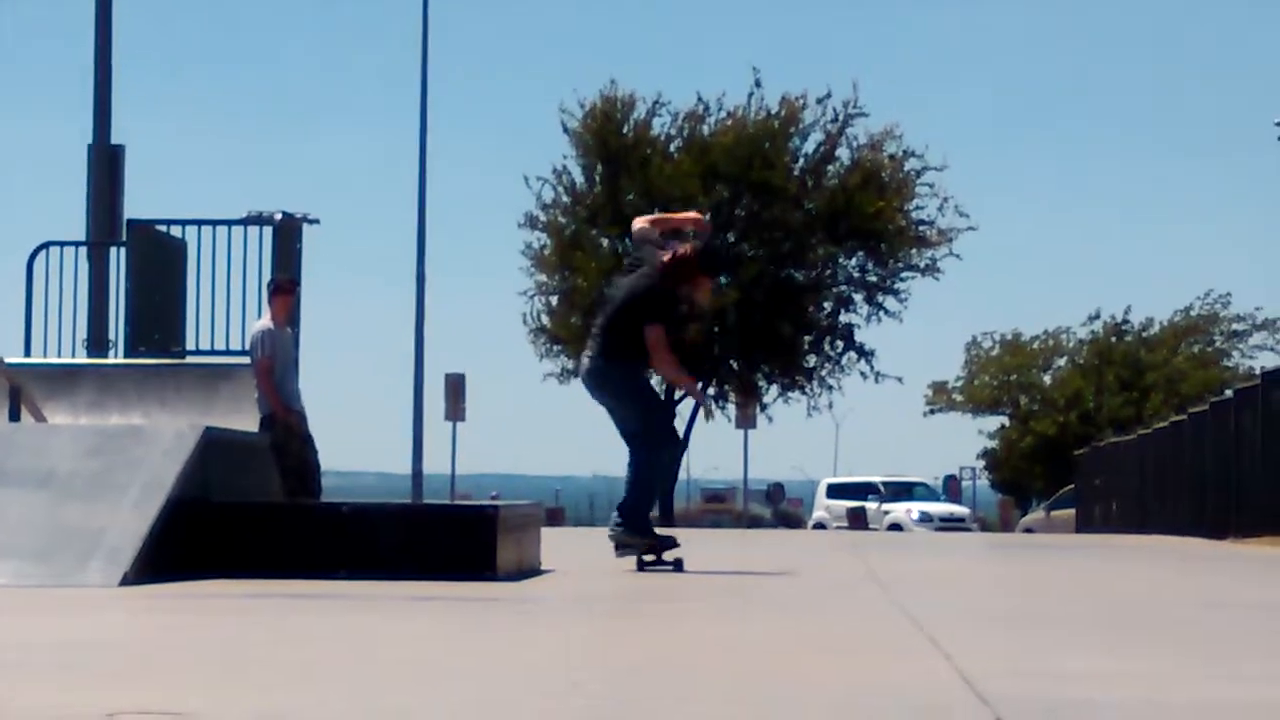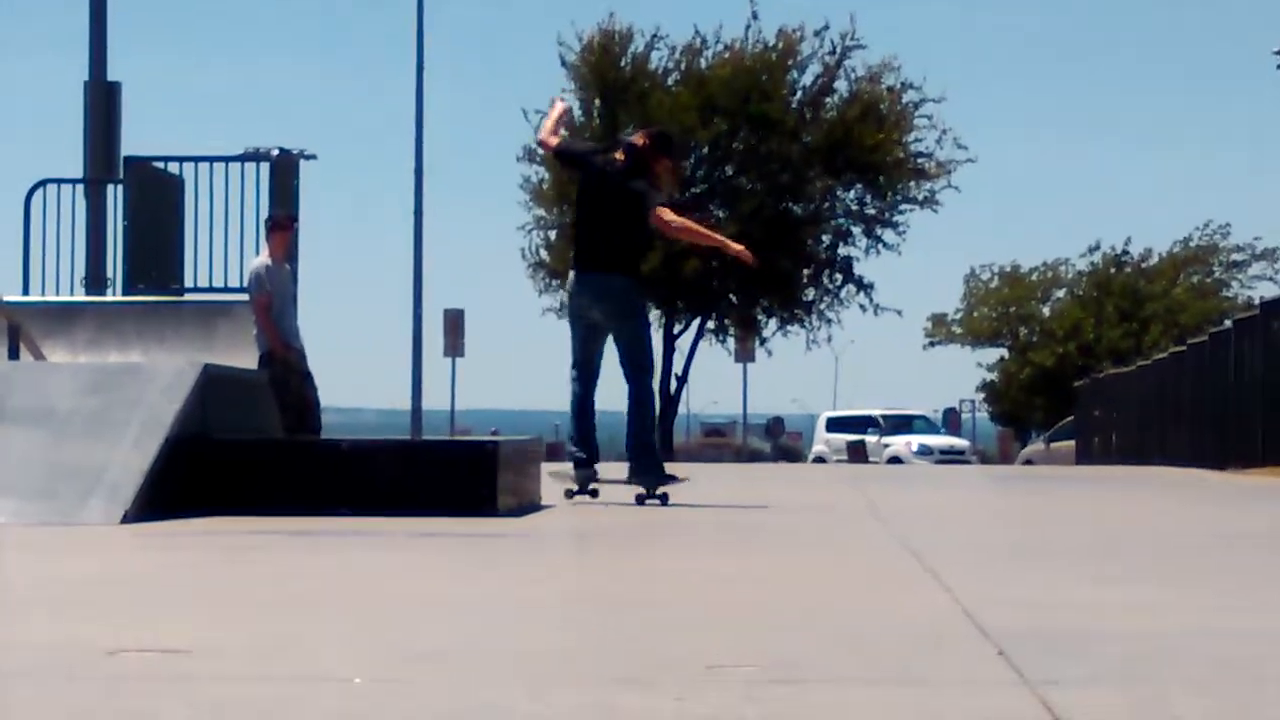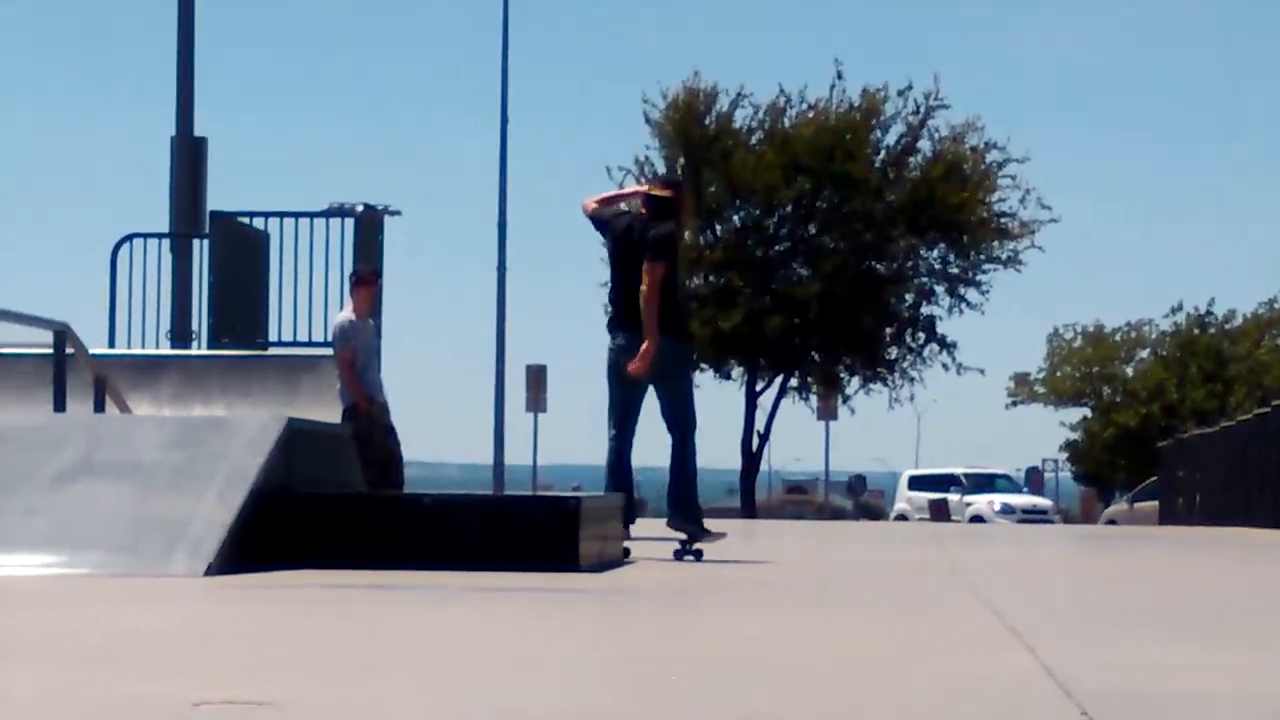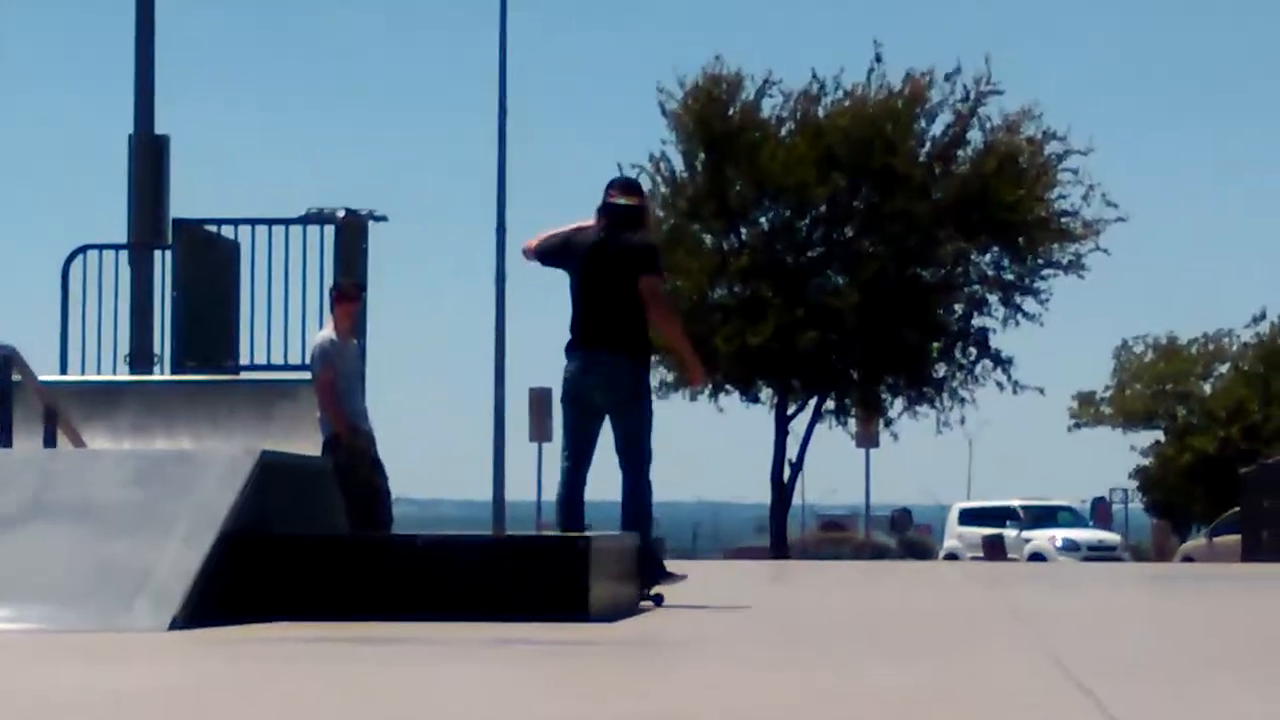
dt=0.4s
person 1, frame 1
left shoulder: (656, 264)
right shoulder: (660, 289)
left elbow: (640, 225)
right elbow: (658, 354)
left wrist: (682, 221)
right wrist: (693, 388)
left hip: (600, 364)
right hip: (615, 368)
left knee: (649, 444)
right knee: (666, 445)
left ankle: (632, 528)
right ankle: (630, 523)
person 1, frame 2
left shoulder: (596, 160)
right shoulder: (639, 186)
left elbow: (546, 140)
right elbow: (669, 222)
left wrist: (557, 111)
right wrist: (727, 245)
left hip: (581, 286)
right hip: (620, 290)
left knee: (583, 377)
right knee: (639, 379)
left ankle: (583, 460)
right ankle: (645, 466)
person 1, frame 3
left shoulder: (621, 224)
right shoulder: (664, 232)
left elbow: (590, 205)
right elbow: (650, 285)
left wrist: (635, 191)
right wrist: (651, 341)
left hip: (622, 343)
right hip: (665, 344)
left knee: (620, 436)
right knee: (682, 434)
left ankle: (619, 519)
right ankle: (684, 512)
person 1, frame 4
left shoulder: (580, 242)
right shoulder: (640, 246)
left elbow: (530, 249)
right elbow: (655, 304)
right wrist: (689, 359)
left hip: (580, 366)
right hip: (625, 368)
left knee: (573, 469)
right knee: (635, 471)
right ankle: (642, 564)
person 2, frame 1
left shoulder: (287, 331)
right shoulder: (263, 331)
right elbow: (263, 376)
left wrist: (296, 411)
right wrist: (282, 413)
left hip: (293, 413)
right hip: (277, 416)
left knee: (308, 469)
right knee: (286, 474)
person 2, frame 2
left shoulder: (285, 268)
right shoulder: (261, 268)
right elbow: (261, 313)
left wrist: (296, 347)
right wrist: (281, 350)
left hip: (293, 350)
right hip: (276, 353)
left knee: (308, 406)
right knee: (286, 410)
person 2, frame 3
left shoulder: (370, 323)
right shoulder: (345, 323)
right elbow: (345, 368)
left wrist: (379, 402)
right wrist: (364, 404)
left hip: (376, 404)
right hip: (359, 407)
left knee: (391, 460)
right knee: (368, 465)
person 2, frame 4
left shoulder: (353, 344)
right shoulder: (325, 343)
right elbow: (325, 394)
left wrist: (364, 431)
right wrist: (346, 434)
left hip: (361, 434)
right hip: (342, 438)
left knee: (378, 497)
right knee: (353, 501)
